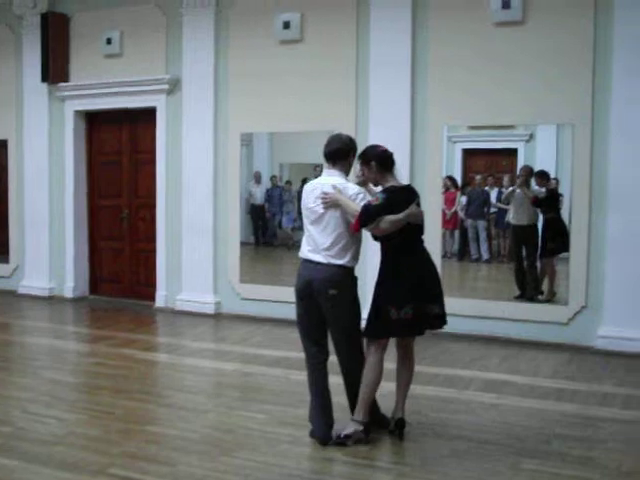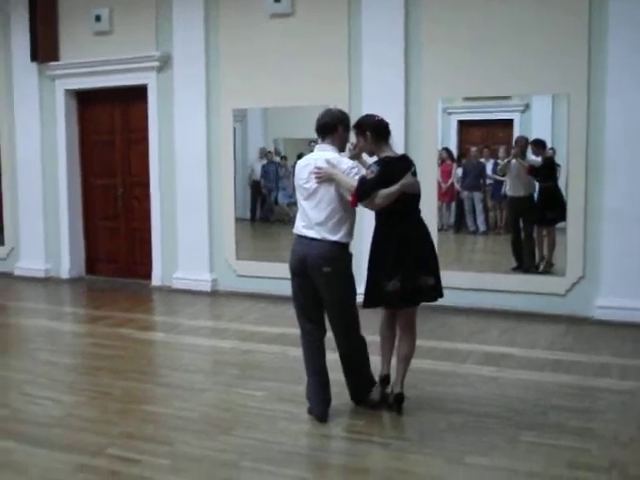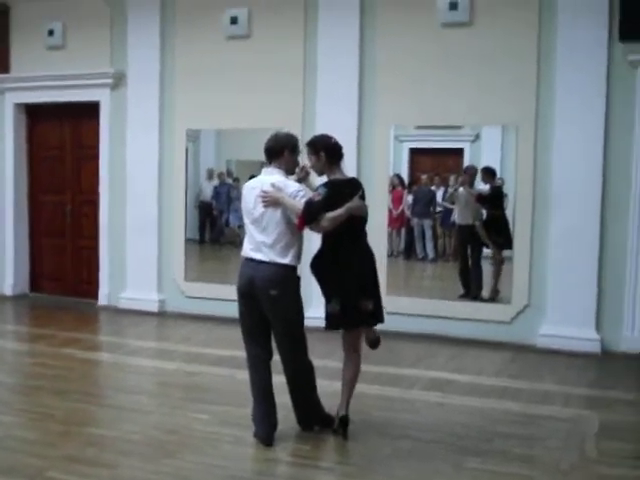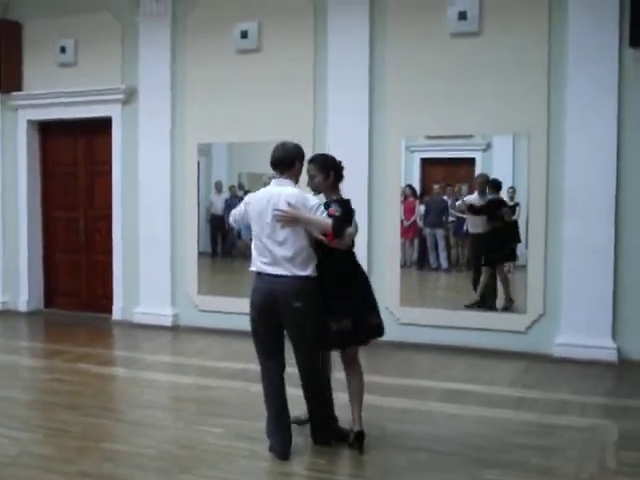
dt=1s
person 1, frame 1
left shoulder: (309, 188)
right shoulder: (351, 191)
right elbow: (379, 226)
right wrist: (409, 215)
left hip: (306, 272)
right hip: (335, 277)
left knee: (314, 353)
right knee: (350, 351)
left ankle: (320, 426)
right ankle: (365, 416)
person 1, frame 2
left shoulder: (302, 165)
right shoulder: (344, 166)
right elbow: (374, 200)
right wrist: (402, 185)
left hip: (300, 248)
right hip: (329, 253)
left knee: (310, 330)
right knee: (346, 329)
left ankle: (318, 403)
right ankle: (364, 392)
person 1, frame 3
left shoulder: (249, 187)
right shoulder: (290, 189)
right elbow: (321, 223)
right wrist: (350, 208)
left hip: (248, 271)
right hip: (277, 276)
left knee: (257, 352)
right knee: (293, 352)
left ankle: (264, 426)
right ankle: (310, 416)
person 1, frame 4
left shoulder: (252, 200)
right shoulder: (306, 201)
left elbow: (234, 220)
left hip: (263, 286)
right hip: (296, 287)
left knee: (271, 366)
right knee: (311, 362)
left ankle: (279, 440)
right ankle: (324, 429)
person 2, frame 1
left shoulder: (388, 196)
right shoulder: (408, 192)
left elbow: (363, 217)
left wrist: (340, 199)
left hip: (398, 275)
right hip: (418, 274)
left knee: (376, 347)
right knee: (405, 346)
left ankle: (360, 421)
right ankle: (398, 415)
person 2, frame 2
left shoulder: (382, 167)
right shoulder: (405, 162)
left elbow: (361, 193)
left wrist: (335, 174)
left hip: (392, 246)
right hip: (414, 244)
left knee: (390, 314)
right knee: (406, 320)
left ankle: (385, 375)
right ankle: (398, 388)
person 2, frame 3
left shoulder: (331, 188)
right shoulder: (354, 185)
left elbow: (308, 215)
left wrist: (281, 198)
left hip: (339, 267)
right hip: (358, 265)
right knee: (351, 345)
right ankle: (342, 411)
person 2, frame 4
left shoulder: (336, 207)
right shoulder: (339, 205)
left elbow: (335, 230)
left wrist: (300, 217)
left hip: (340, 288)
right hip: (341, 285)
left knee: (349, 358)
right knee: (349, 358)
right ankle: (356, 426)
person 3, frame 1
left shoulder: (536, 192)
right shoulder: (513, 191)
right elbow: (504, 200)
left wrist: (523, 188)
right wrist: (516, 187)
left hip: (530, 228)
right hip: (516, 228)
left knee: (531, 262)
right knee: (518, 261)
left ankle: (532, 292)
right ankle: (522, 290)
person 3, frame 2
right shoulder: (509, 163)
right elbow: (499, 171)
left wrist: (519, 159)
right wrist: (511, 158)
left hip: (527, 200)
right hip: (512, 200)
left knee: (528, 233)
right knee: (515, 233)
left ankle: (529, 264)
right ankle: (519, 262)
person 3, frame 3
right shoulder: (458, 191)
right elbow: (448, 200)
right wrist: (458, 186)
left hip: (475, 228)
right hip: (461, 228)
left knee: (476, 261)
right knee: (463, 261)
left ankle: (476, 291)
right ankle: (467, 289)
person 3, frame 4
right shoulder: (469, 199)
right hip: (474, 237)
left knee: (491, 269)
right knee: (476, 270)
left ankle: (491, 301)
right ankle: (482, 299)
person 4, frame 1
left shoulder: (552, 193)
right shoulder: (549, 192)
left elbow: (536, 202)
right elbow: (539, 203)
left hip: (555, 229)
right hip: (549, 228)
left knee: (548, 261)
right knee: (544, 260)
left ankle: (551, 291)
person 4, frame 2
left shoulder: (548, 161)
right shoulder: (545, 160)
left elbow: (533, 171)
right elbow: (538, 175)
left hip: (551, 197)
right hip: (544, 196)
left knee: (550, 231)
right knee: (539, 229)
left ankle: (548, 261)
right ankle: (541, 257)
person 4, frame 3
left shoulder: (496, 190)
right shoulder: (493, 189)
left elbow: (481, 199)
right elbow: (486, 202)
left hip: (497, 225)
right hip: (493, 223)
person 4, frame 4
left shoulder: (492, 203)
right shoulder: (501, 202)
left elbow: (476, 210)
left hip: (495, 238)
right hip: (499, 238)
left knee: (500, 270)
right knee: (487, 270)
left ankle: (508, 299)
right ankle: (477, 299)
